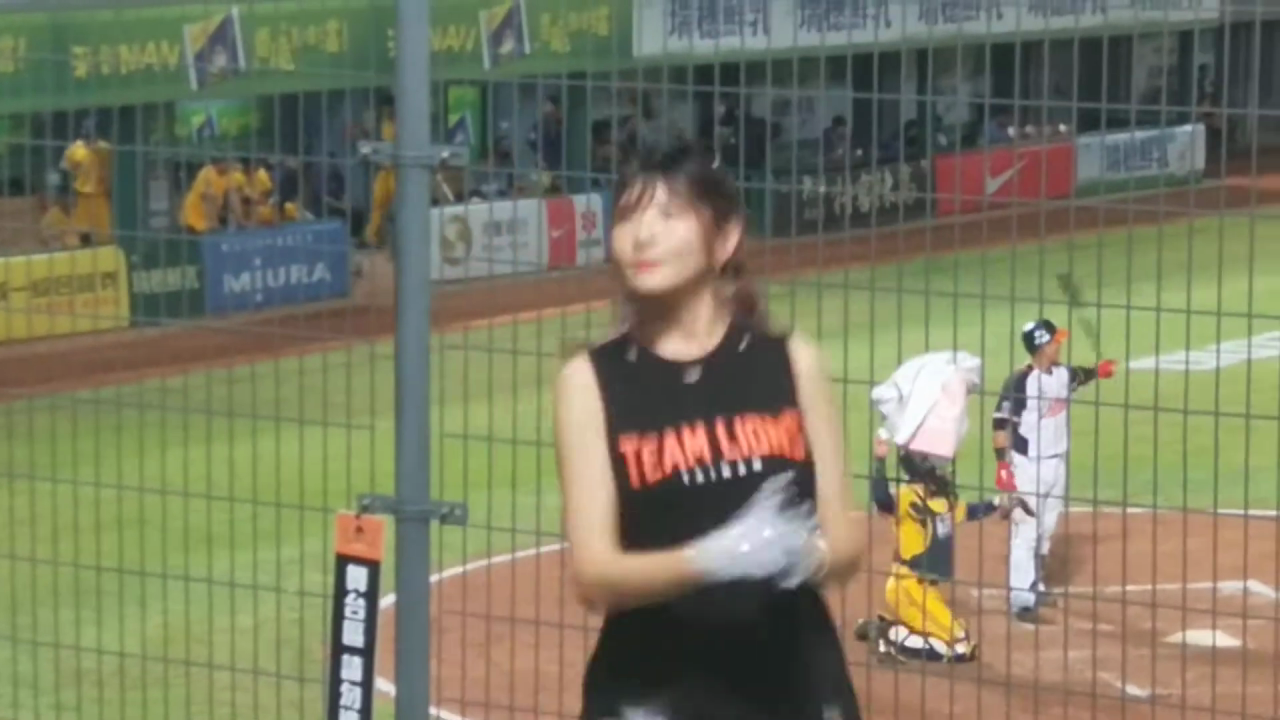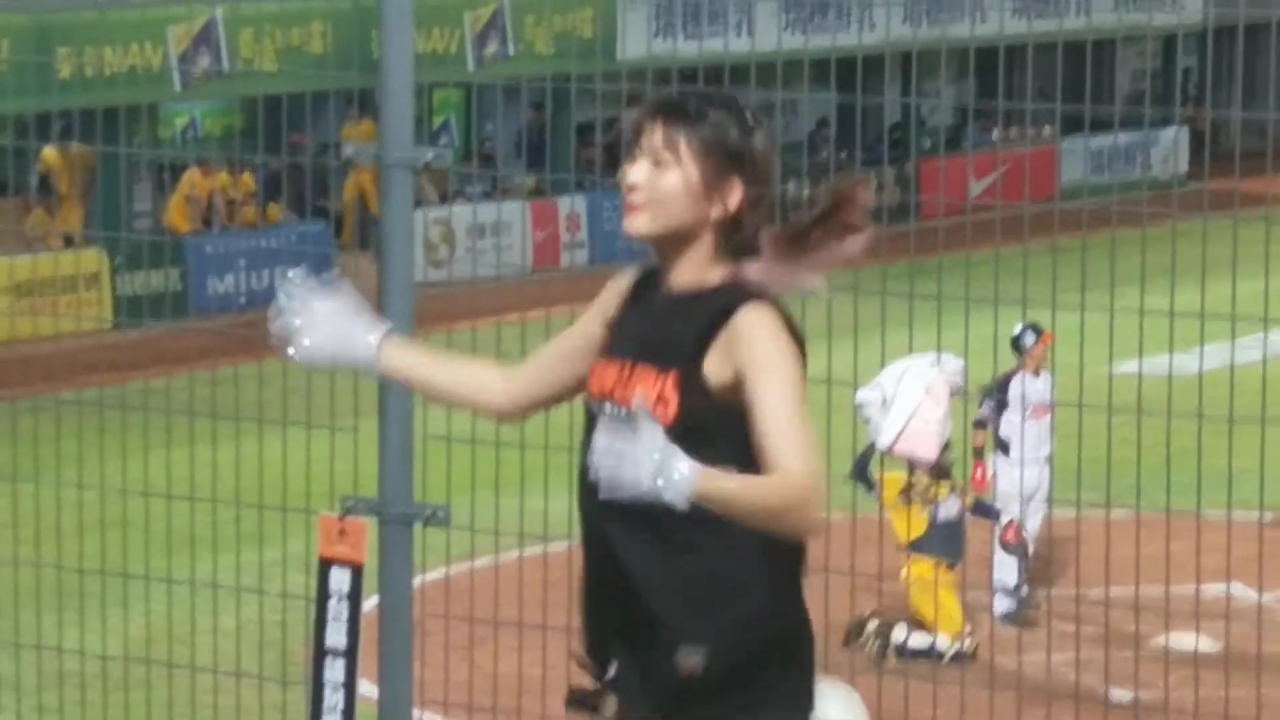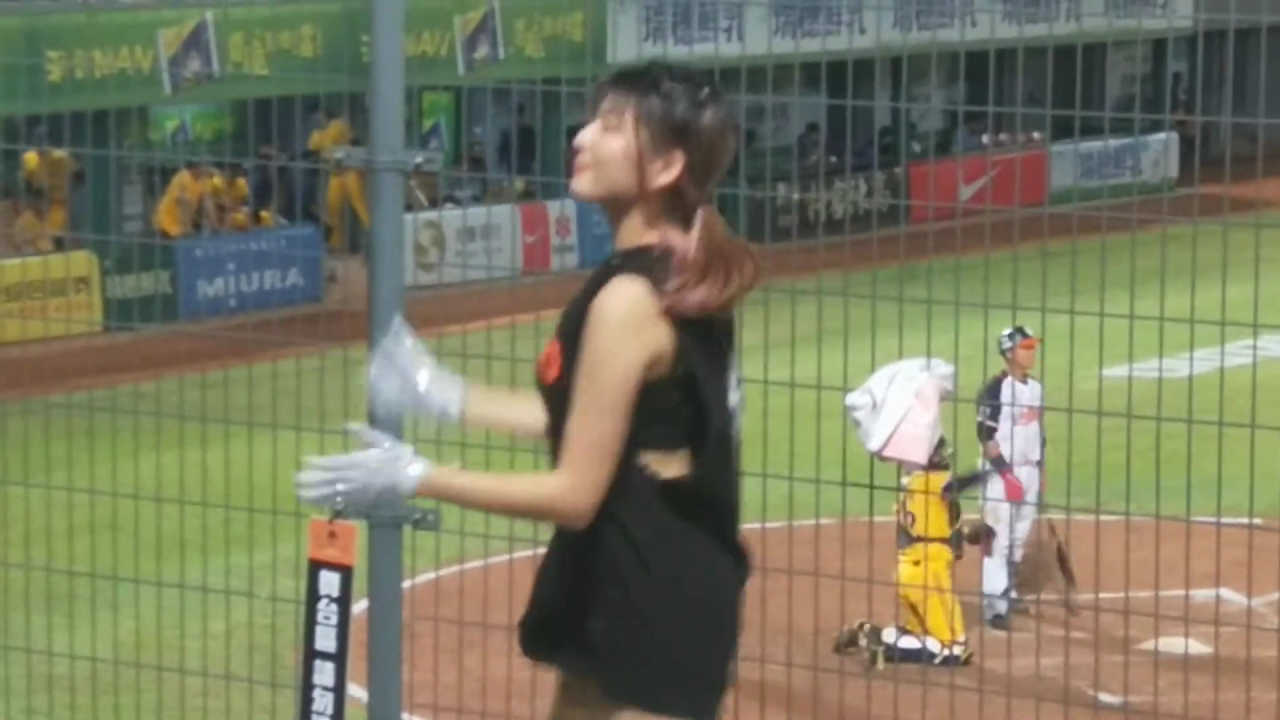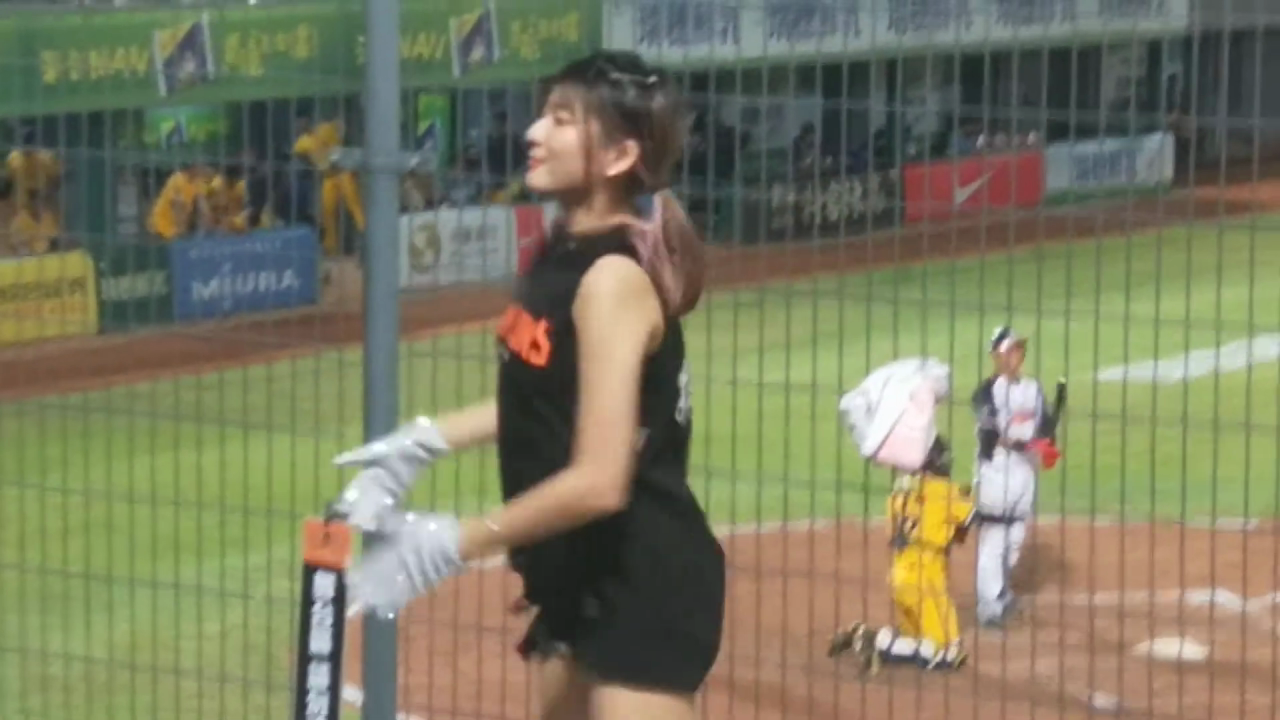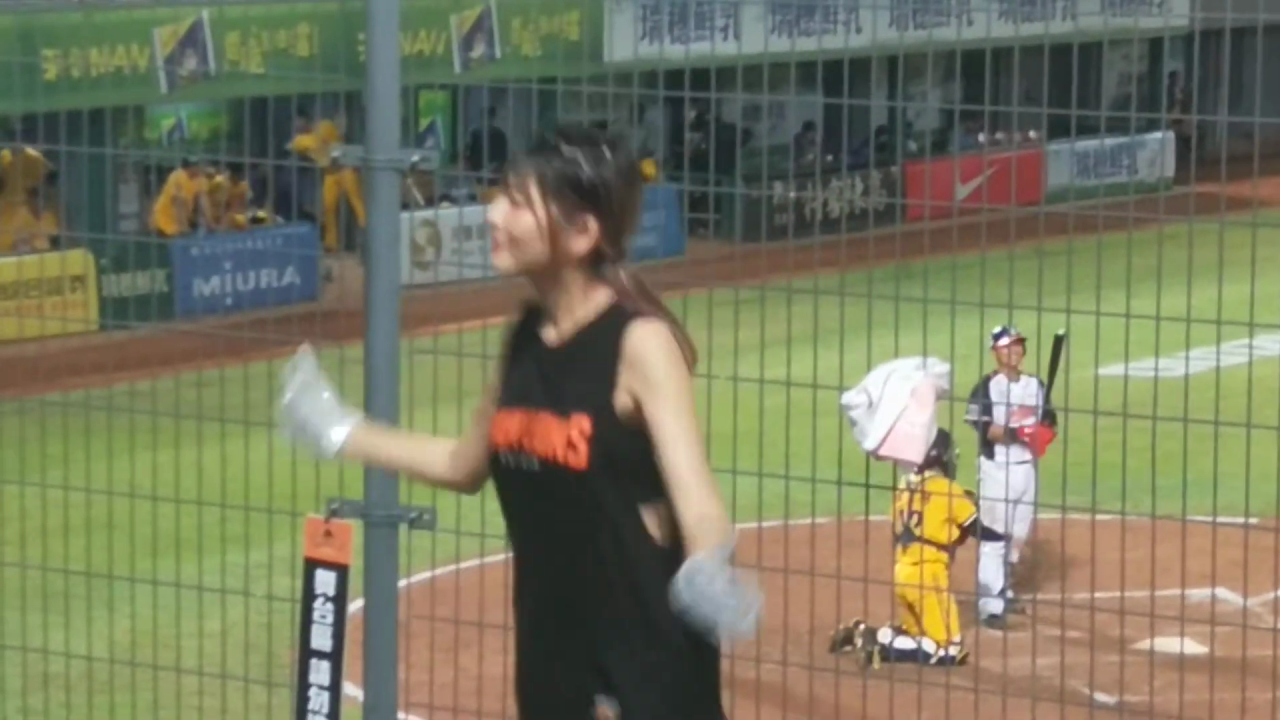
dt=0.3s
person 1, frame 1
left shoulder: (793, 364)
right shoulder: (591, 381)
left elbow: (844, 542)
right elbow: (595, 577)
left wrist: (798, 554)
right wrist: (712, 558)
person 1, frame 2
left shoulder: (749, 326)
right shoulder: (633, 297)
left elbow: (802, 504)
right elbow: (511, 391)
left wrist: (683, 479)
right wrist: (371, 346)
left hip: (734, 648)
right hip: (643, 635)
person 1, frame 3
left shoulder: (628, 301)
right shoulder: (670, 279)
left elbow: (576, 495)
right elbow: (565, 415)
left wrist: (417, 476)
right wrist: (446, 397)
left hip: (658, 598)
right hip: (615, 585)
person 1, frame 4
left shoulder: (613, 278)
right shoulder: (564, 253)
left elbow: (599, 482)
left wrist: (452, 540)
right wrist: (426, 438)
left hip: (649, 585)
right hip: (582, 579)
person 1, frame 5
left shoulder: (641, 344)
right shoulder: (524, 338)
left elbow: (703, 511)
right elbow: (469, 465)
left wrist: (706, 575)
right wrist: (343, 432)
left hip: (648, 663)
right hip: (558, 647)
person 2, frame 1
left shoulder: (1062, 373)
right shoulder: (1020, 381)
right elbow: (1001, 423)
left wrist: (1096, 371)
right wrist: (1002, 464)
left hip: (1057, 463)
right hip: (1028, 465)
left knee: (1046, 529)
right knee: (1025, 531)
left ankle: (1035, 585)
right ankle: (1021, 598)
person 2, frame 2
left shoulder: (1047, 379)
right shoulder: (1005, 383)
right elbow: (982, 422)
right wrist: (979, 462)
left hip: (1042, 466)
right hip: (1012, 467)
left knee: (1030, 531)
left ankle: (1017, 588)
right ankle: (1004, 601)
person 2, frame 3
left shoulder: (1035, 387)
right shoulder: (995, 388)
right elbow: (987, 436)
left wrist: (1040, 470)
right wrist: (1005, 474)
left hip: (1030, 471)
right hip: (1004, 473)
left knee: (1020, 538)
right knee: (999, 539)
left ankle: (1007, 592)
right ankle: (994, 605)
person 2, frame 4
left shoulder: (1033, 388)
right shoulder: (988, 389)
left elbow: (1044, 426)
right elbow: (991, 435)
left wrist: (1048, 448)
right wrist: (1028, 446)
left hip: (1026, 472)
right hip: (995, 472)
left knee: (1015, 538)
right knee: (993, 540)
left ankle: (1002, 594)
right ankle: (989, 607)
person 2, frame 5
left shoulder: (1035, 385)
right shoulder: (987, 386)
left elbow: (1049, 421)
right elbow: (983, 428)
left wrist: (1044, 433)
right wrist: (1017, 432)
left hip: (1027, 468)
right hip: (996, 468)
left knee: (1017, 534)
right knee: (994, 537)
left ankle: (1003, 591)
right ankle: (989, 604)
person 3, frame 1
left shoulder: (943, 498)
right shoulder: (908, 499)
left elbow: (968, 512)
right elbow: (882, 500)
left wrist: (1000, 504)
right wrist: (880, 460)
left hip: (927, 585)
right hip: (912, 586)
right knee: (961, 649)
left ankle: (883, 626)
right ankle: (890, 637)
person 3, frame 2
left shoulder: (950, 486)
right shoulder: (900, 487)
left elbow: (974, 504)
right elbow: (859, 473)
left wrist: (1003, 520)
right wrist: (878, 439)
left hip: (940, 572)
right hip: (925, 574)
left knee: (945, 633)
right knee: (958, 647)
left ankle: (878, 626)
right ankle: (890, 637)
person 3, frame 3
left shoulder: (911, 483)
right shoulder: (933, 480)
right elbow: (957, 483)
left wrist: (965, 533)
left hip: (911, 569)
right hip: (927, 571)
left knee: (920, 635)
right knee: (953, 649)
left ankle: (867, 634)
right ankle: (882, 639)
person 3, frame 4
left shoulder: (899, 493)
right shoulder: (941, 491)
right elbow: (976, 517)
left hip: (900, 578)
right hip: (924, 578)
left knee: (911, 637)
right knee: (947, 654)
left ankle: (859, 637)
right ankle: (877, 646)
person 3, frame 5
left shoulder: (904, 485)
right shoulder: (947, 490)
right elbow: (977, 530)
right wrist: (1005, 537)
left hip: (903, 572)
right hip: (929, 575)
left knee: (917, 634)
right knee: (950, 651)
left ankle: (860, 633)
right ankle: (881, 643)
